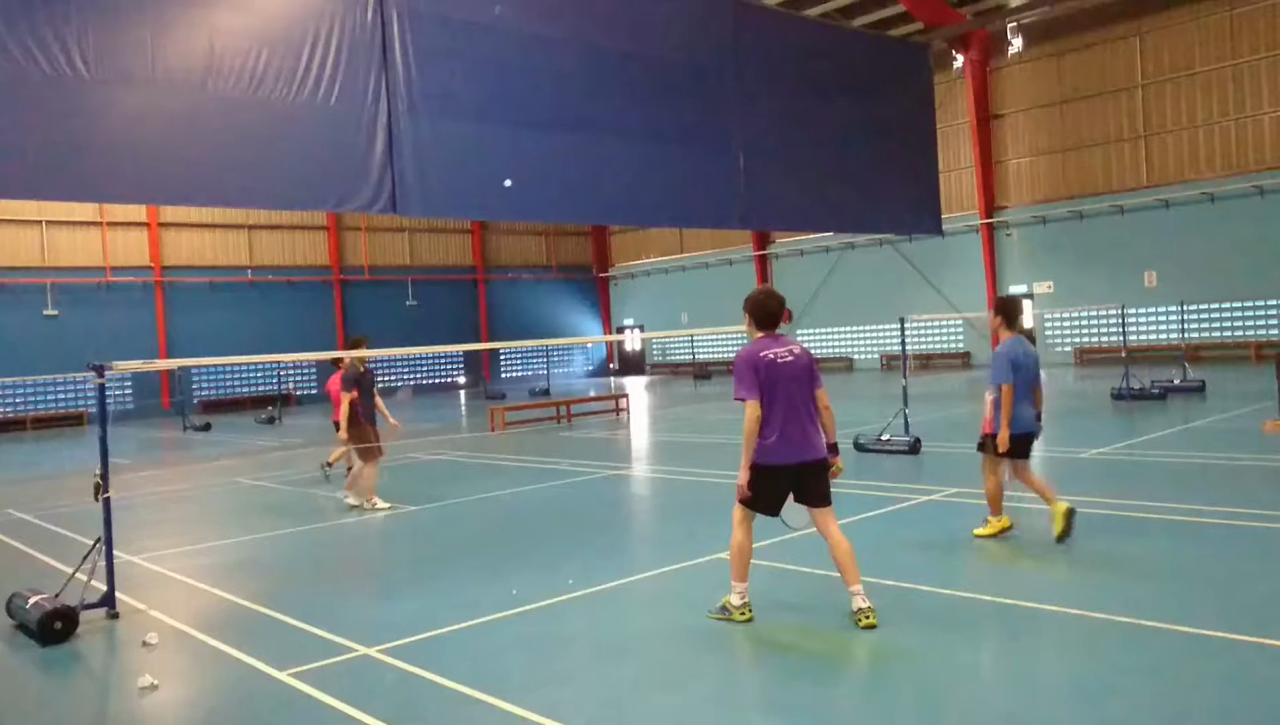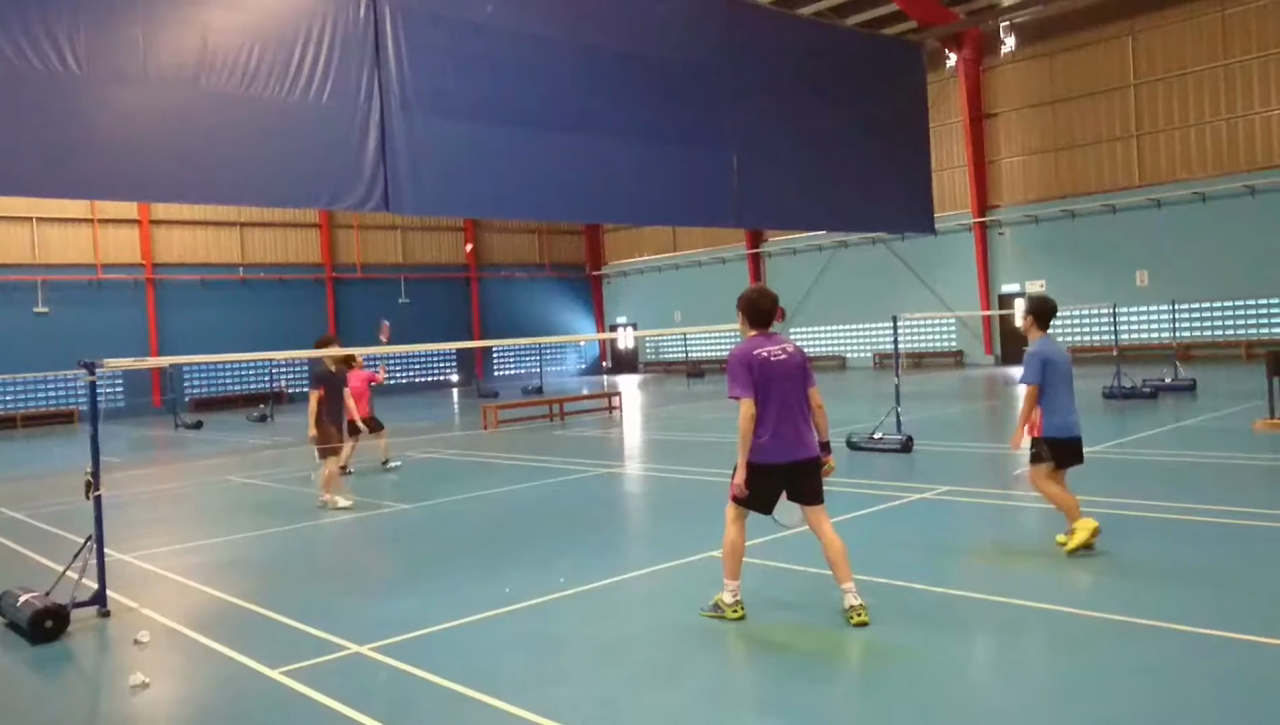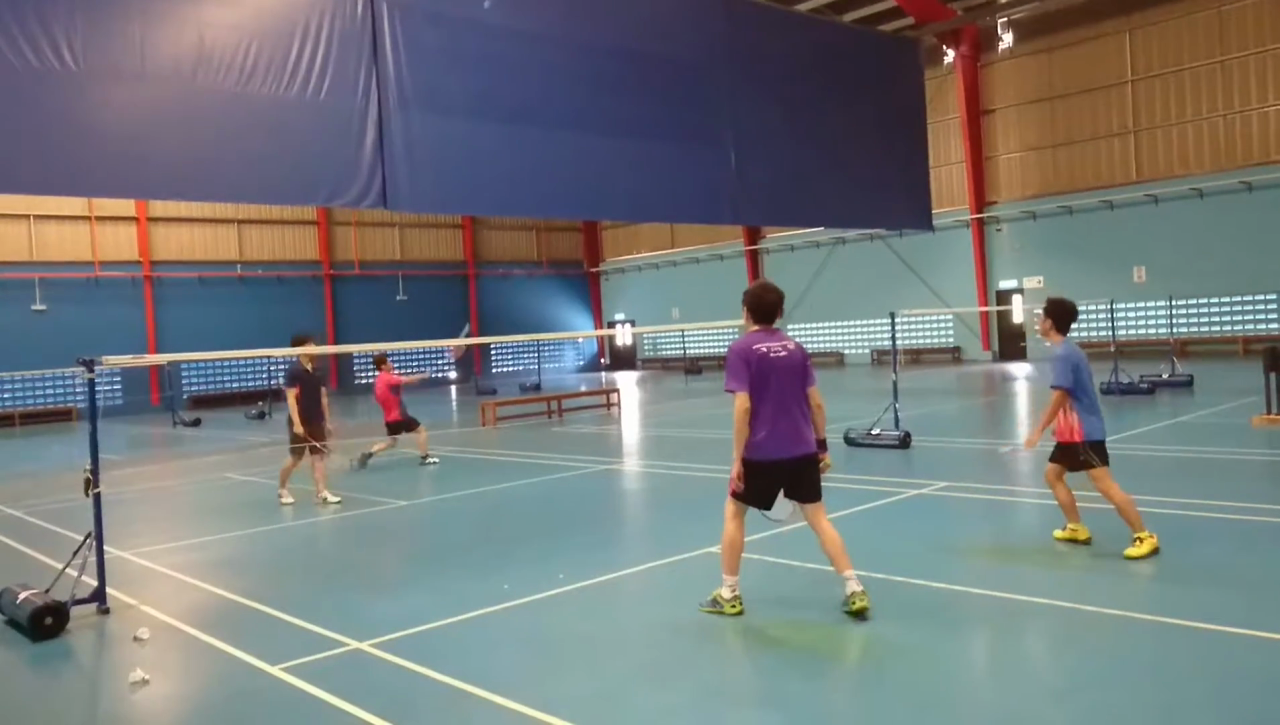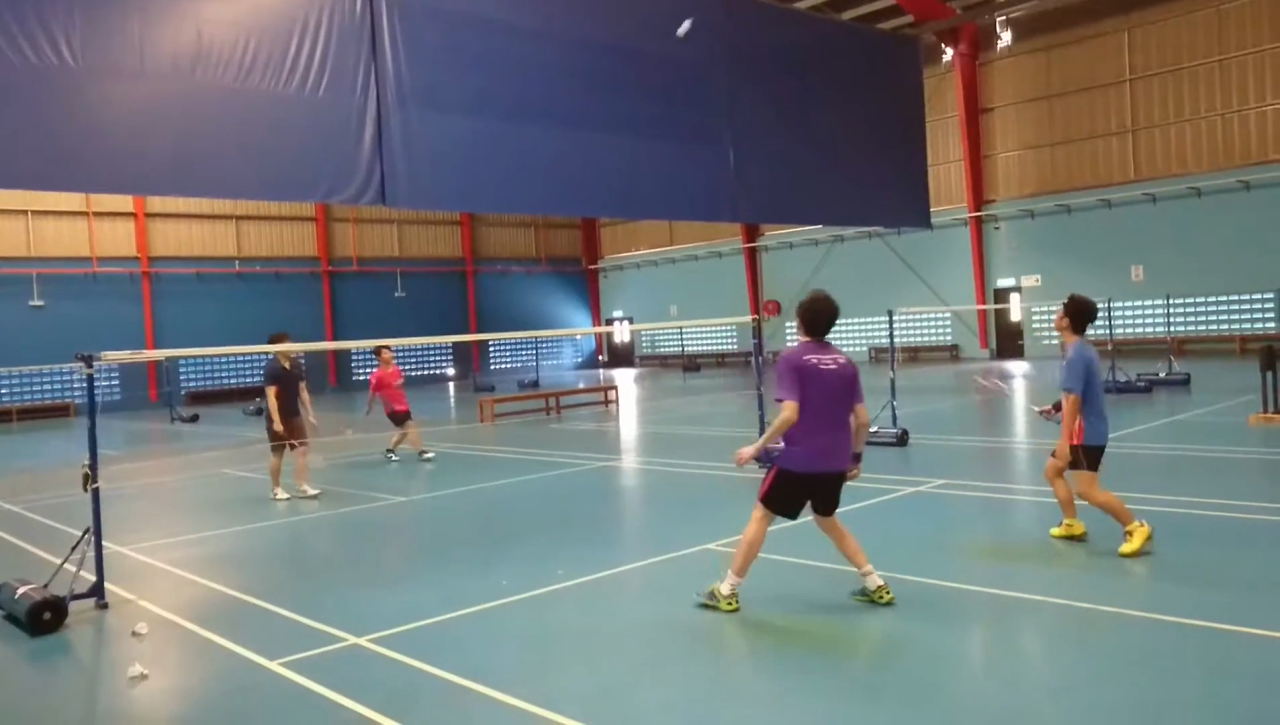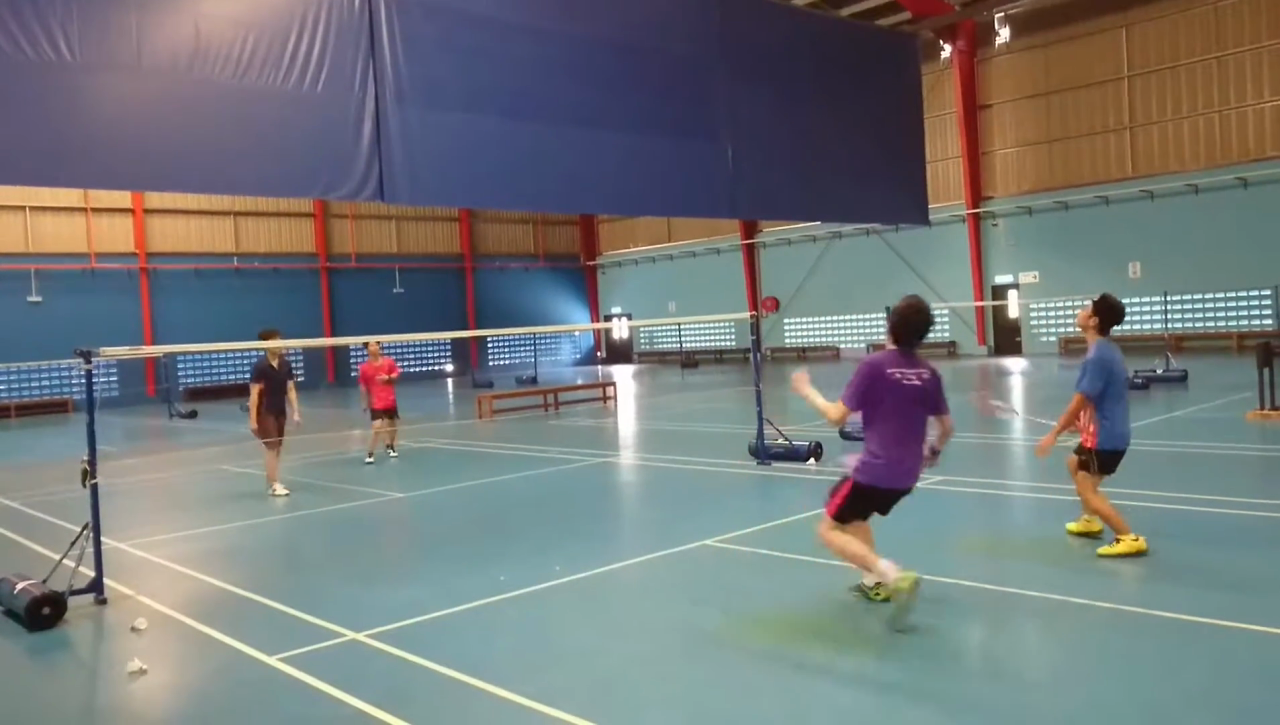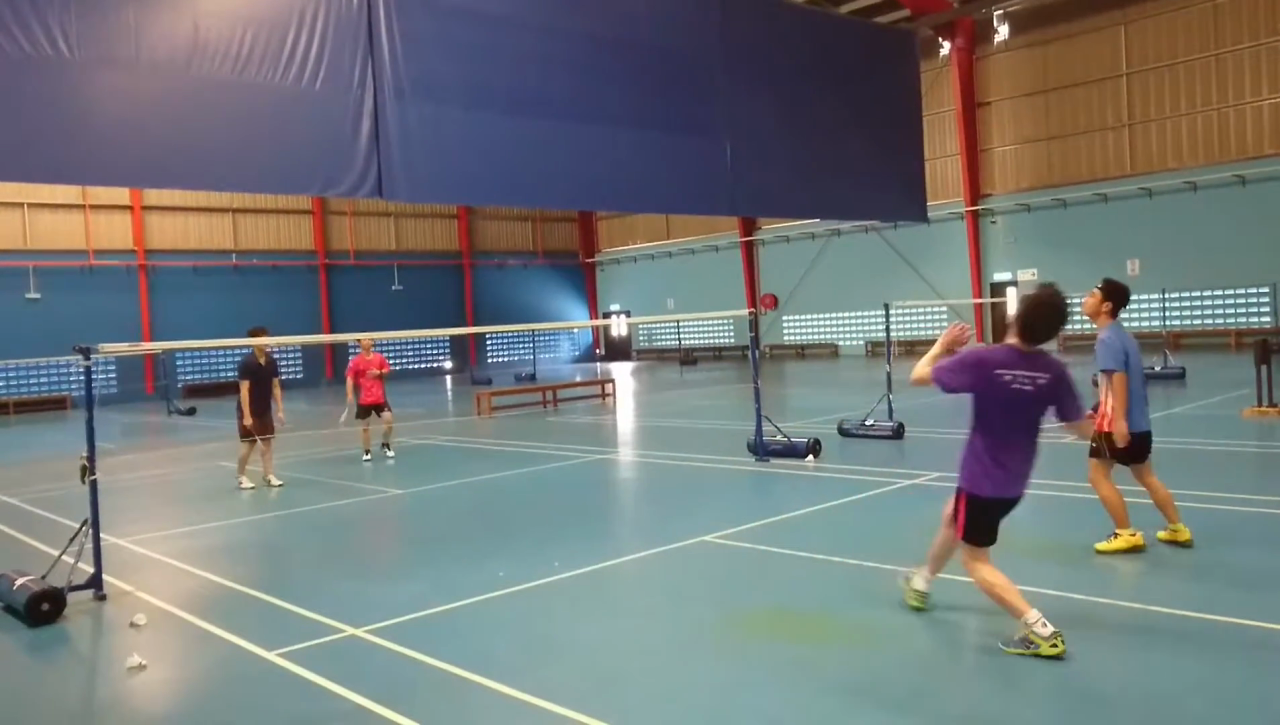
dt=0.3s
person 1, frame 1
left shoulder: (748, 357)
right shoulder: (801, 352)
left elbow: (754, 414)
right elbow: (824, 405)
left wrist: (744, 466)
right wrist: (833, 450)
left hip: (770, 458)
right hip: (811, 455)
left knee: (742, 518)
right knee: (828, 525)
left ankle: (738, 601)
right ankle: (861, 604)
person 1, frame 2
left shoulder: (741, 355)
right shoulder: (794, 350)
left elbow: (749, 412)
right elbow: (817, 405)
left wrist: (742, 466)
right wrist: (825, 448)
left hip: (764, 457)
right hip: (804, 454)
left knee: (735, 516)
right knee: (821, 523)
left ankle: (730, 599)
right ankle: (853, 602)
person 1, frame 3
left shoulder: (740, 349)
right shoulder: (796, 348)
left elbow: (743, 407)
right elbow: (816, 403)
left wrist: (736, 459)
right wrist: (821, 446)
left hip: (762, 453)
right hip: (802, 450)
left knee: (734, 512)
right knee: (818, 519)
left ankle: (729, 595)
right ankle: (854, 590)
person 1, frame 4
left shoulder: (791, 359)
right shoulder: (845, 363)
left elbow: (790, 415)
right elbow: (862, 419)
left wrist: (756, 447)
right wrist: (854, 456)
left hip: (802, 460)
right hip: (837, 463)
left knee: (761, 518)
right knee: (827, 520)
left ankle: (728, 590)
right ankle: (875, 584)
person 1, frame 5
left shoulder: (873, 366)
right shoulder: (929, 373)
left elbow: (837, 417)
right elbow: (946, 428)
left wrist: (806, 390)
right wrist: (933, 451)
left hip: (876, 470)
right hip: (907, 474)
left knee: (831, 531)
right knee: (854, 517)
left ankle: (894, 576)
right ankle: (873, 581)
person 1, frame 6
left shoulder: (983, 360)
right shoulder: (1055, 372)
left elbow: (919, 376)
right elbow: (1079, 427)
left wrist: (944, 342)
left hip: (982, 480)
right hip: (1015, 481)
left knee: (976, 562)
right knee: (952, 516)
left ankle: (1043, 632)
right ankle: (923, 583)
person 2, frame 1
left shoulder: (1003, 352)
right shoulder: (1028, 348)
left elbow: (1006, 390)
right elbow: (1036, 387)
left wrist: (1003, 428)
right wrist: (1037, 417)
left hip: (1003, 423)
right hip: (1027, 423)
left knee: (990, 470)
right knee: (1022, 470)
left ankle: (996, 521)
right ankle: (1058, 508)
person 2, frame 2
left shoulder: (1036, 351)
right shoulder: (1059, 349)
left elbow: (1032, 392)
left wrist: (1020, 428)
left hip: (1049, 428)
right hip: (1068, 427)
left knee: (1040, 478)
right knee: (1055, 480)
left ankle: (1082, 523)
right ankle: (1077, 529)
person 2, frame 3
left shoulder: (1062, 354)
right shoulder: (1071, 350)
left elbow: (1059, 396)
left wrist: (1038, 430)
right wrist: (1055, 426)
left hip: (1083, 432)
right hip: (1075, 432)
left knee: (1105, 485)
right knee: (1052, 474)
left ankle: (1144, 536)
right ankle: (1076, 528)
person 2, frame 4
left shoulder: (1076, 355)
right shoulder: (1081, 350)
left elbow: (1074, 400)
left wrist: (1065, 440)
right wrist: (1055, 408)
left hip: (1086, 431)
right hip: (1084, 430)
left knee: (1087, 489)
right knee: (1052, 470)
left ankle: (1136, 528)
right ankle: (1072, 524)
person 2, frame 5
left shoulder: (1097, 356)
right shoulder: (1108, 350)
left elbow: (1080, 401)
left wrist: (1054, 434)
right wrist: (1080, 417)
left hip: (1103, 435)
right hip: (1111, 431)
left knee: (1088, 490)
right knee: (1075, 465)
left ankle: (1129, 538)
right ankle: (1090, 521)
person 2, frame 6
left shoulder: (1107, 338)
right shoulder: (1121, 334)
left elbow: (1118, 378)
left wrist: (1120, 419)
right wrist: (1095, 411)
left hip: (1118, 422)
right hip: (1139, 422)
left knee: (1098, 476)
right knee: (1143, 476)
left ankle: (1127, 535)
right ankle: (1177, 529)
